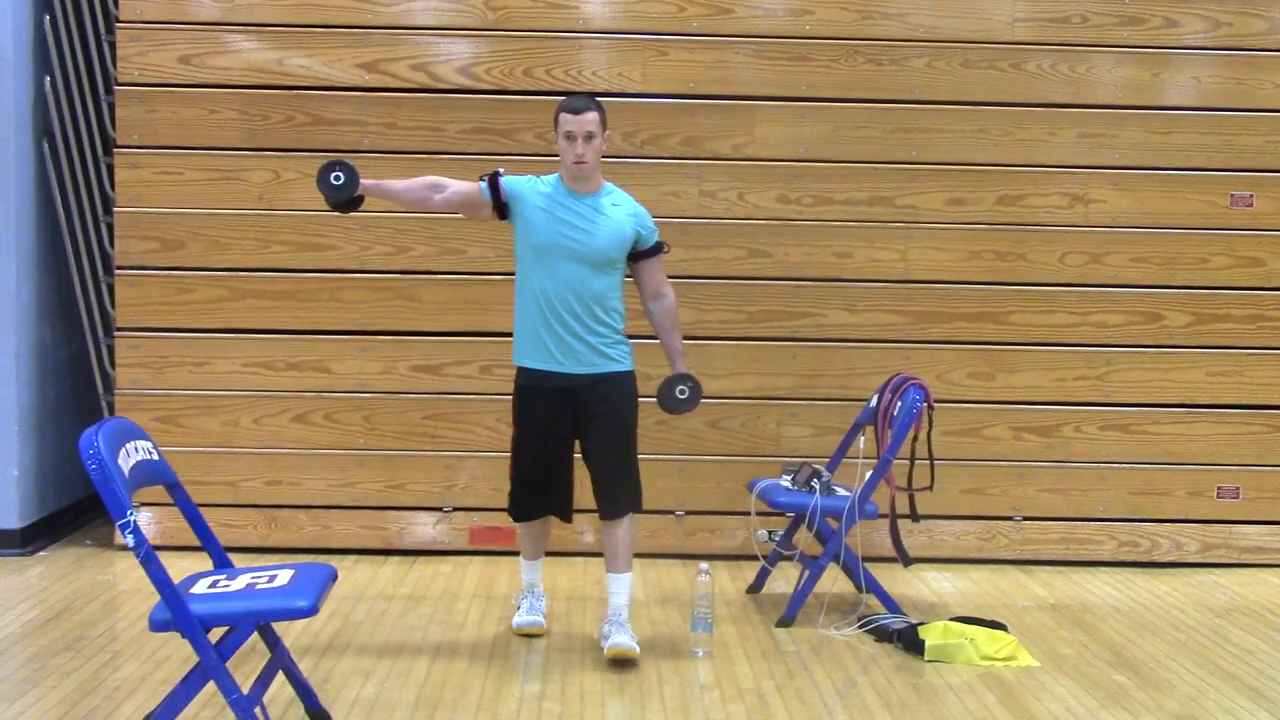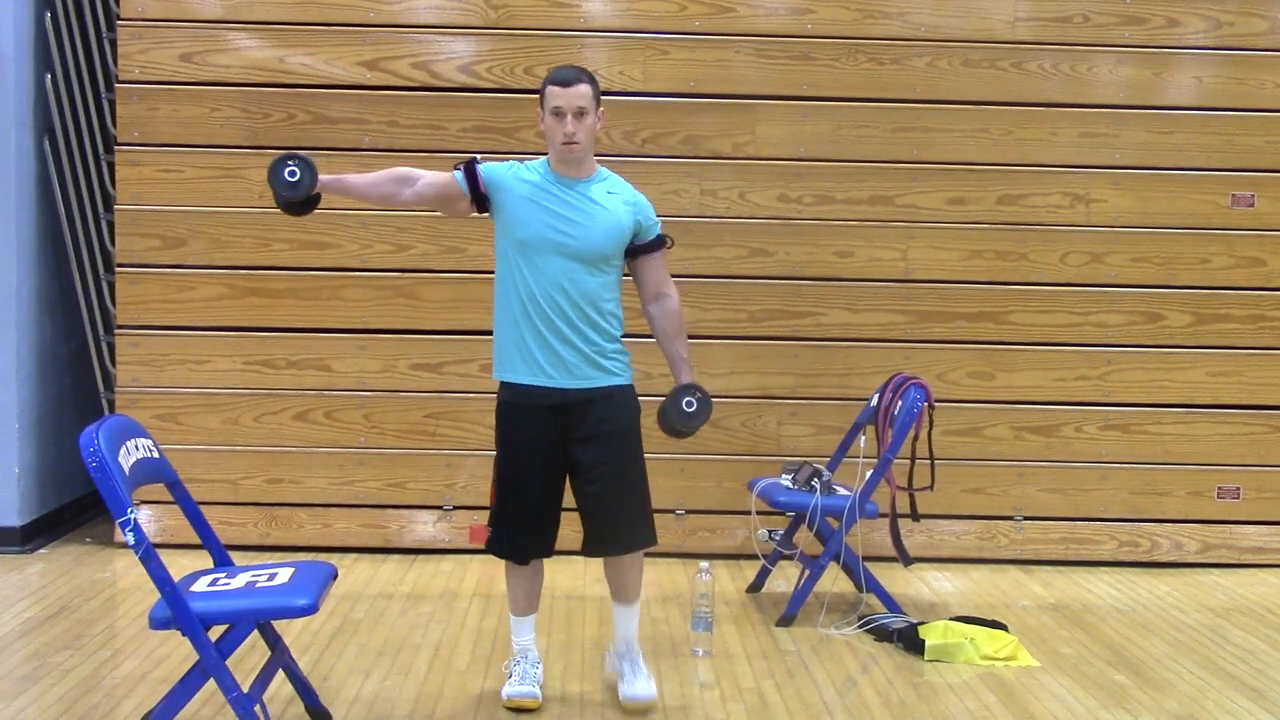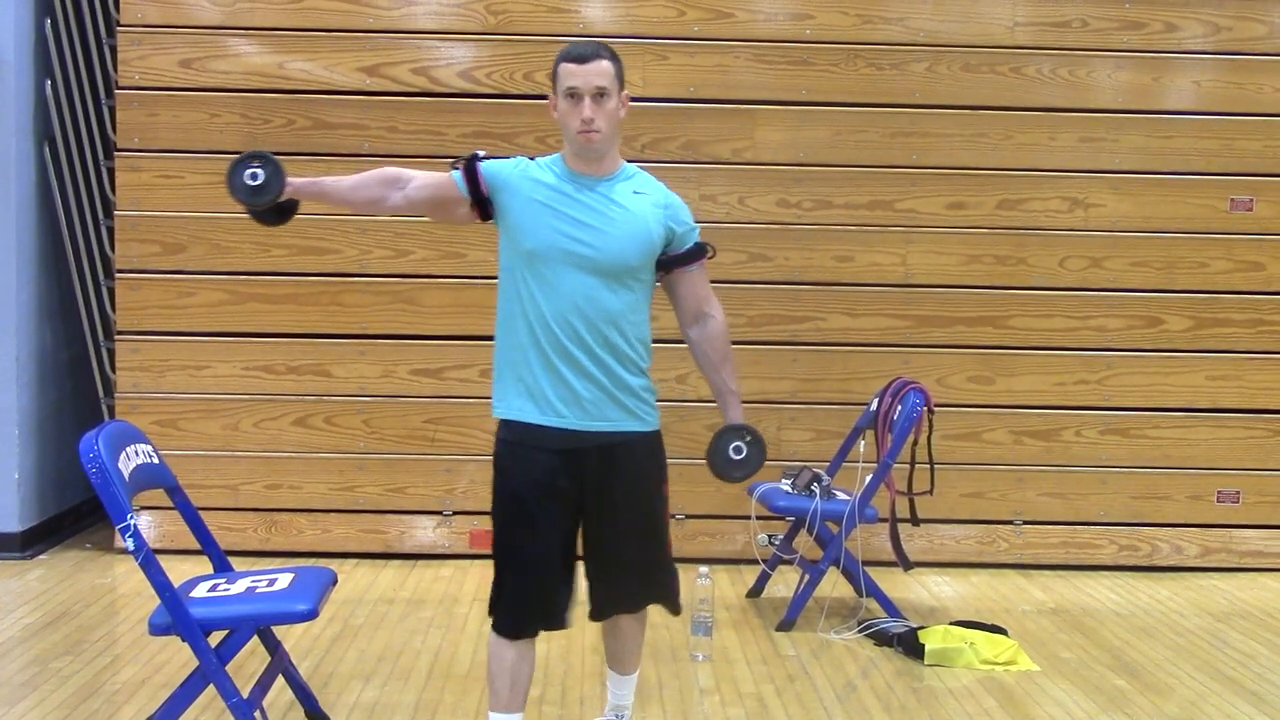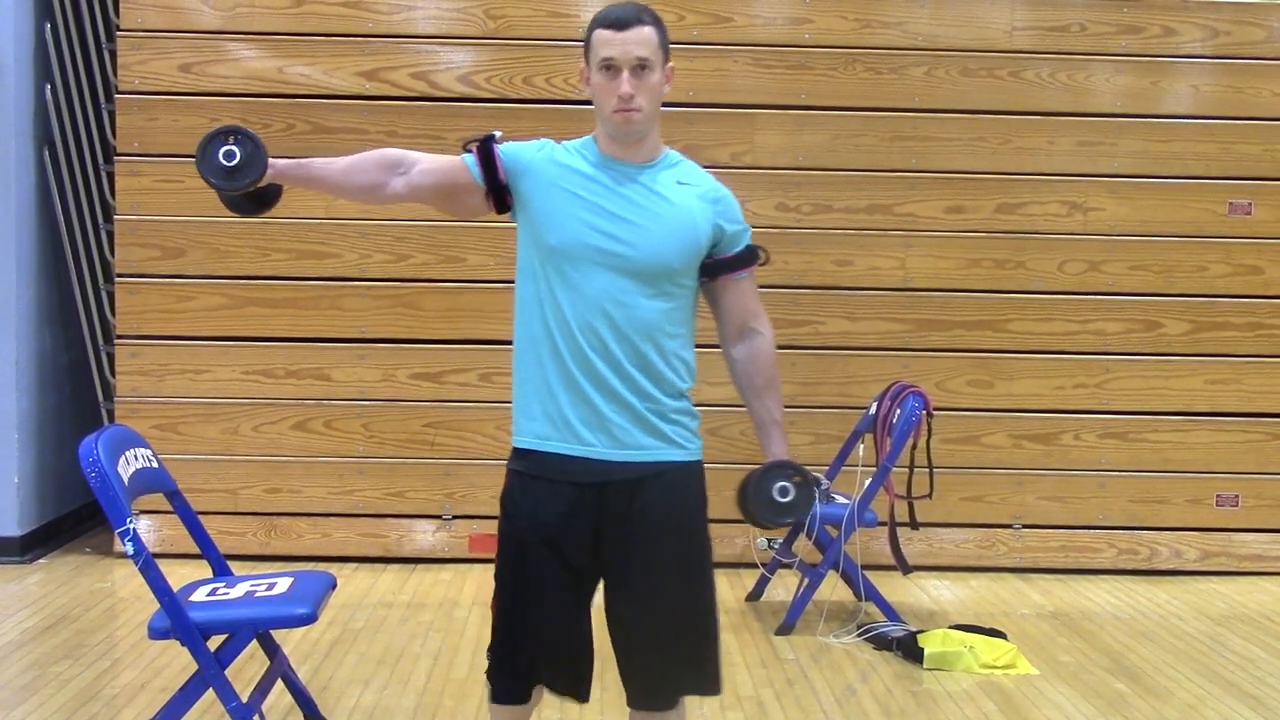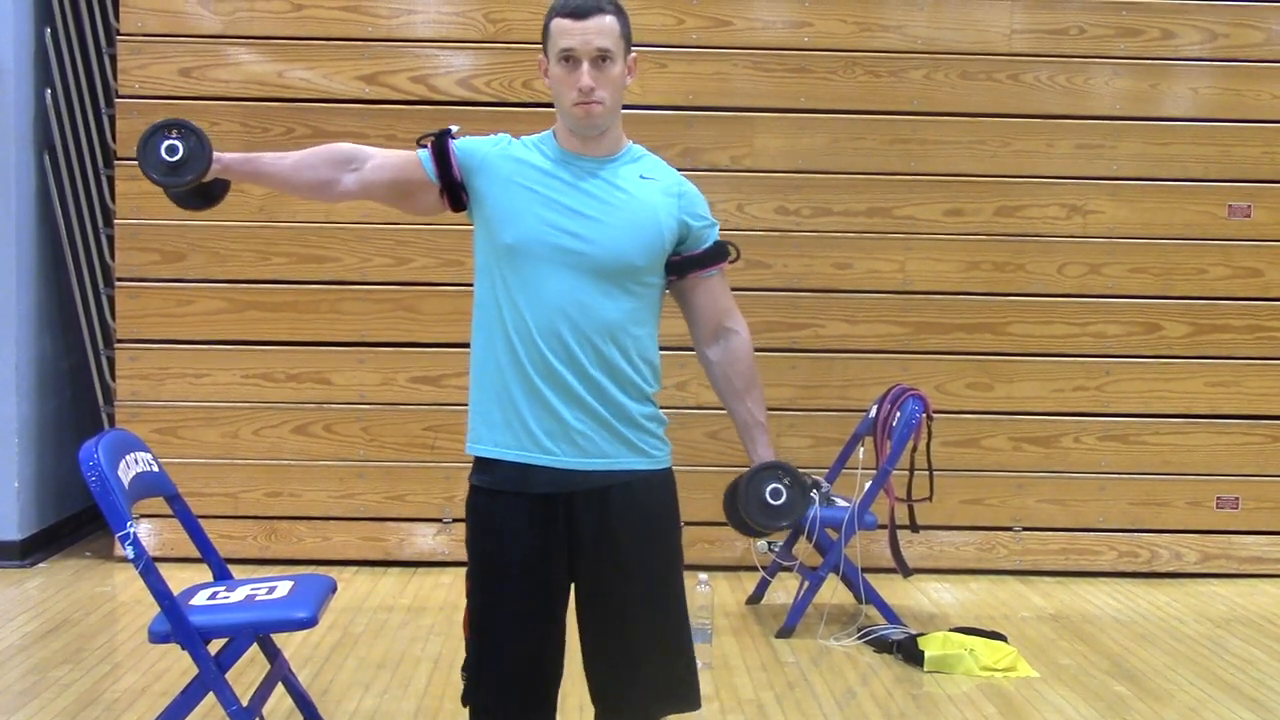
dt=1s
person 1, frame 1
left shoulder: (632, 214)
right shoulder: (523, 194)
left elbow: (658, 296)
right elbow: (442, 193)
left wrist: (677, 365)
right wrist: (369, 186)
left hip: (609, 376)
right hip: (540, 375)
left knee: (617, 499)
right knee: (533, 495)
left ankle: (618, 618)
right ankle: (532, 592)
person 1, frame 2
left shoulder: (630, 204)
right shoulder: (505, 182)
left elbow: (661, 299)
right elbow: (412, 186)
left wrist: (685, 379)
right wrist: (326, 182)
left hip: (606, 392)
right hip: (526, 391)
left knee: (622, 532)
right knee: (522, 535)
left ankle: (626, 652)
right ankle: (525, 658)
person 1, frame 3
left shoulder: (663, 207)
right shoulder: (512, 183)
left elbow: (702, 318)
right elbow: (400, 189)
left wrist: (733, 413)
right wrist: (298, 187)
left hip: (627, 434)
right hip: (530, 434)
left knee: (628, 592)
right knee: (522, 605)
person 1, frame 4
left shoulder: (710, 202)
right shoulder: (533, 169)
left elbow: (746, 336)
right elbow: (402, 174)
left wrist: (776, 450)
right wrist: (278, 169)
left hip: (662, 471)
right hip: (548, 464)
right knee: (523, 663)
person 1, frame 5
left shoulder: (675, 197)
right shoulder: (490, 165)
left elbow: (722, 336)
right elbow: (353, 170)
left wrist: (762, 455)
right wrist: (225, 164)
left hip: (631, 477)
right hip: (512, 473)
